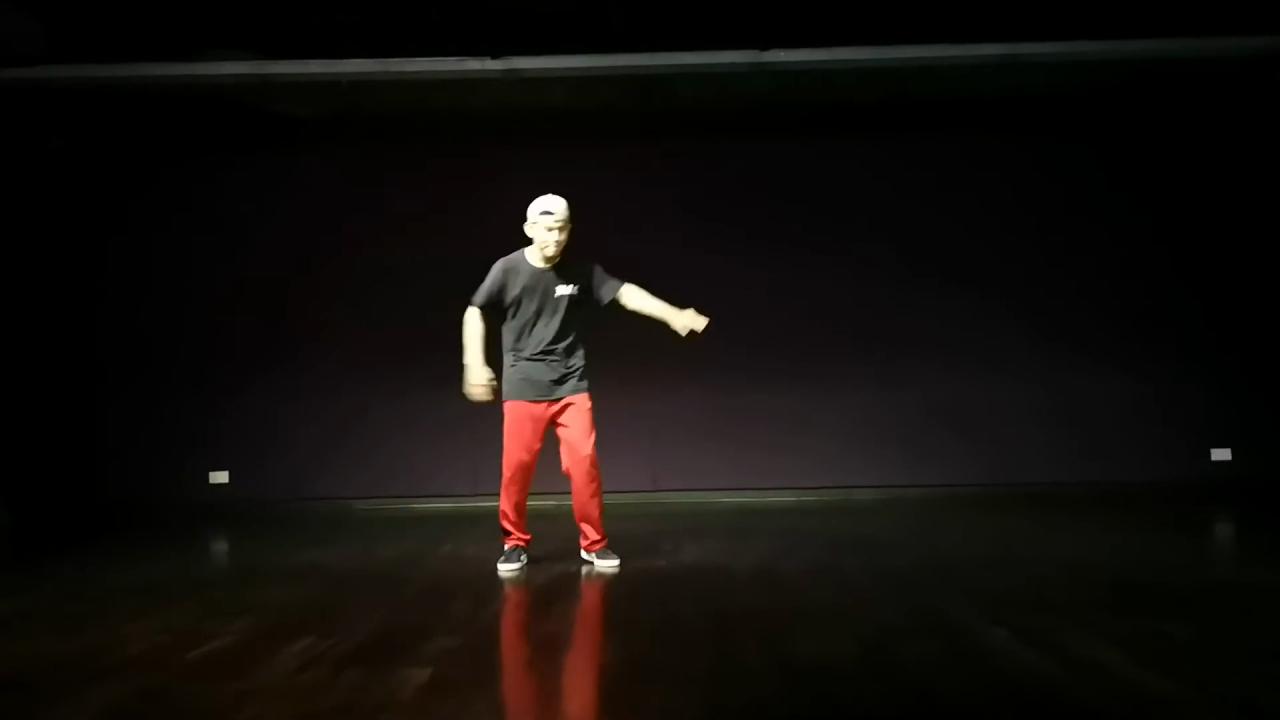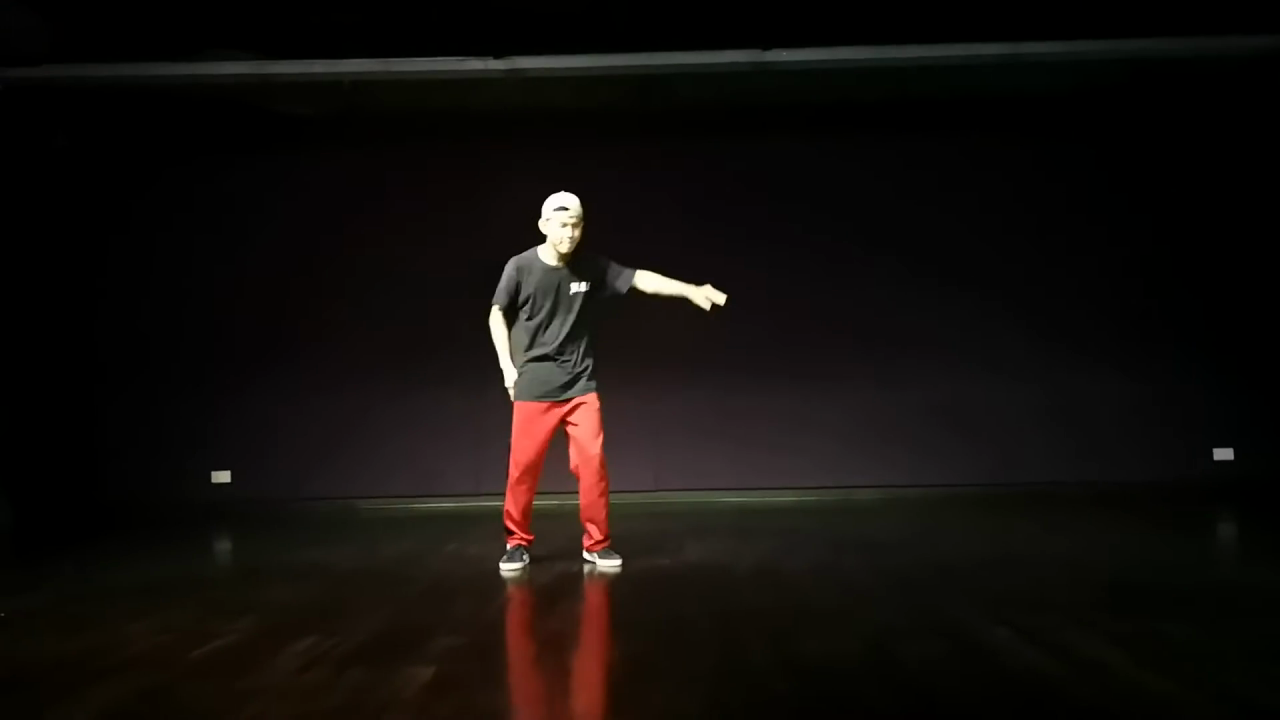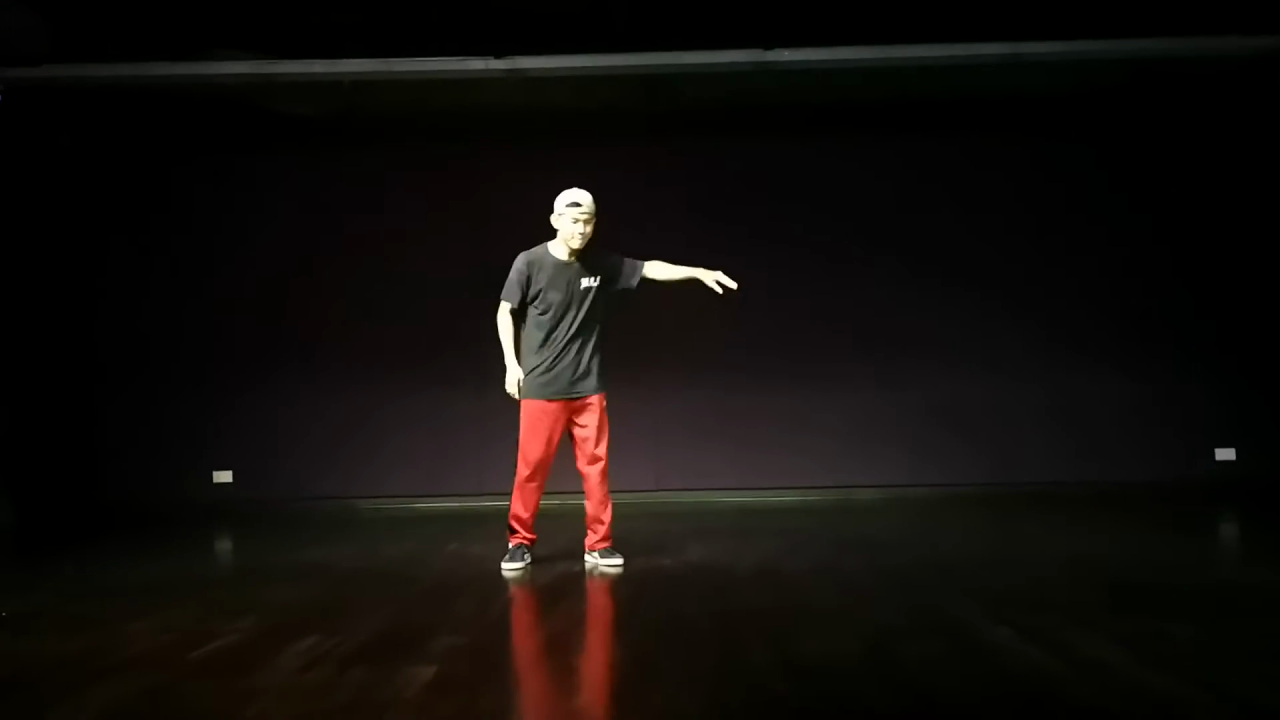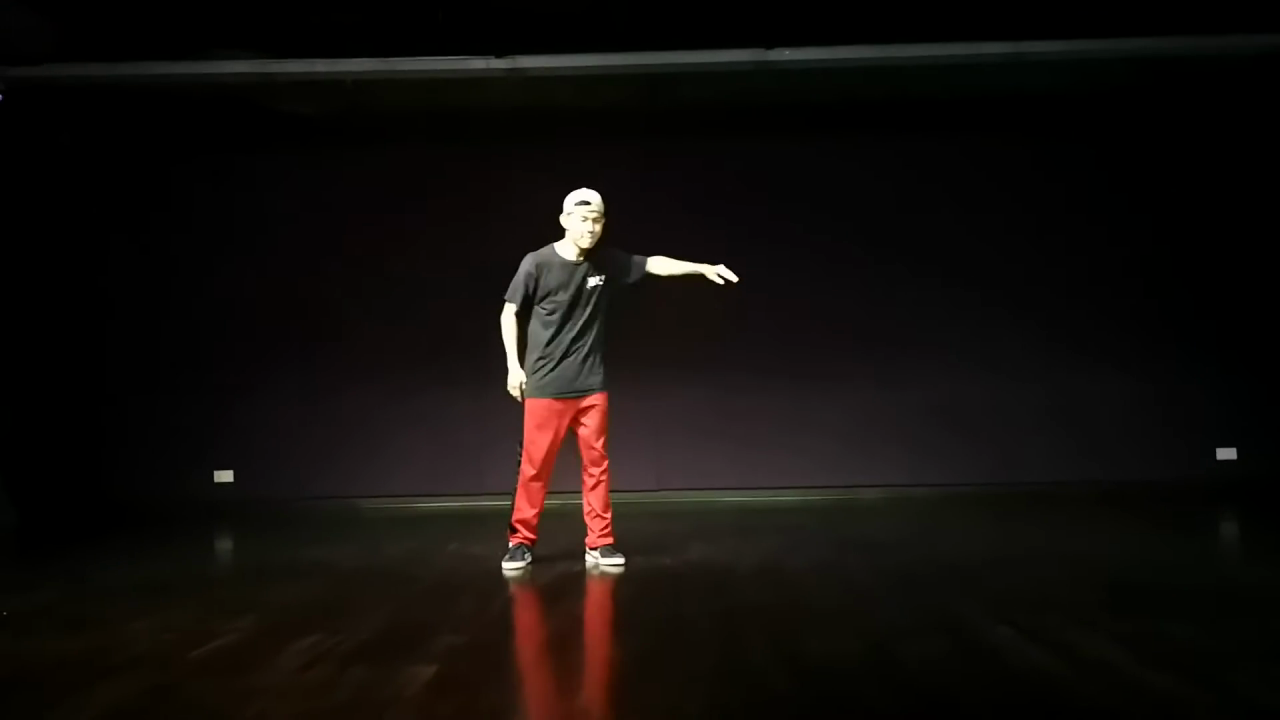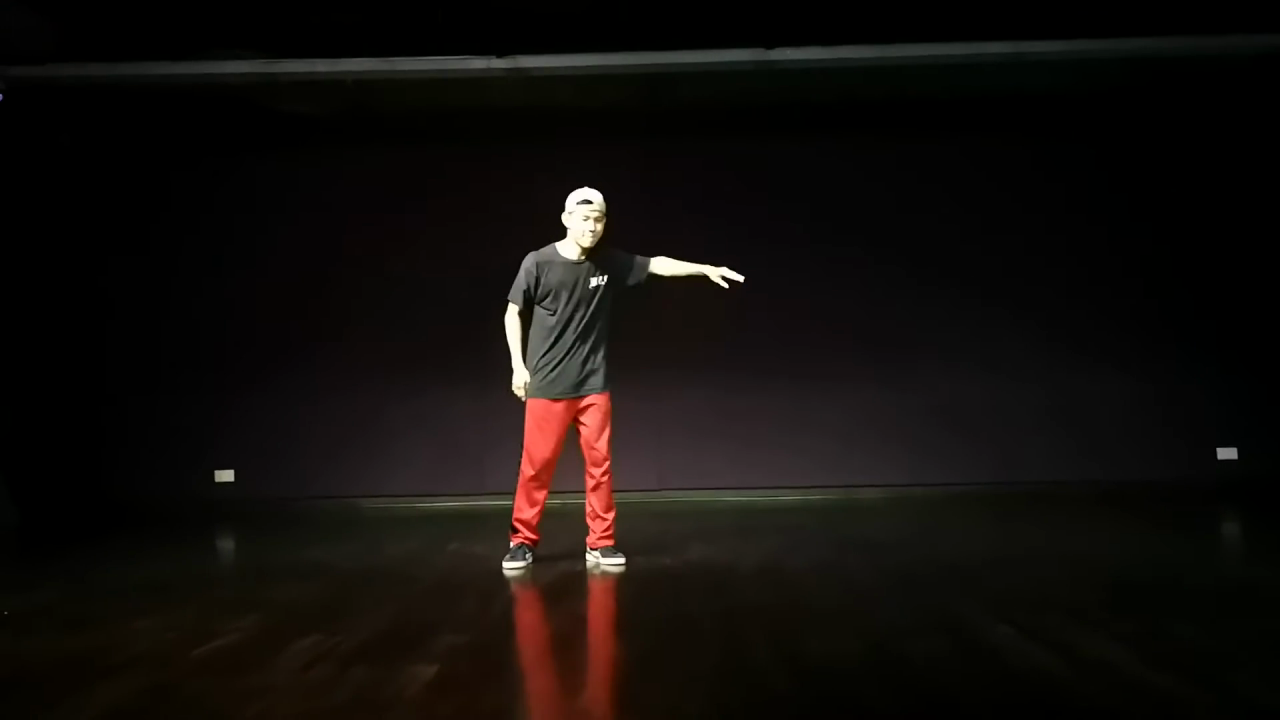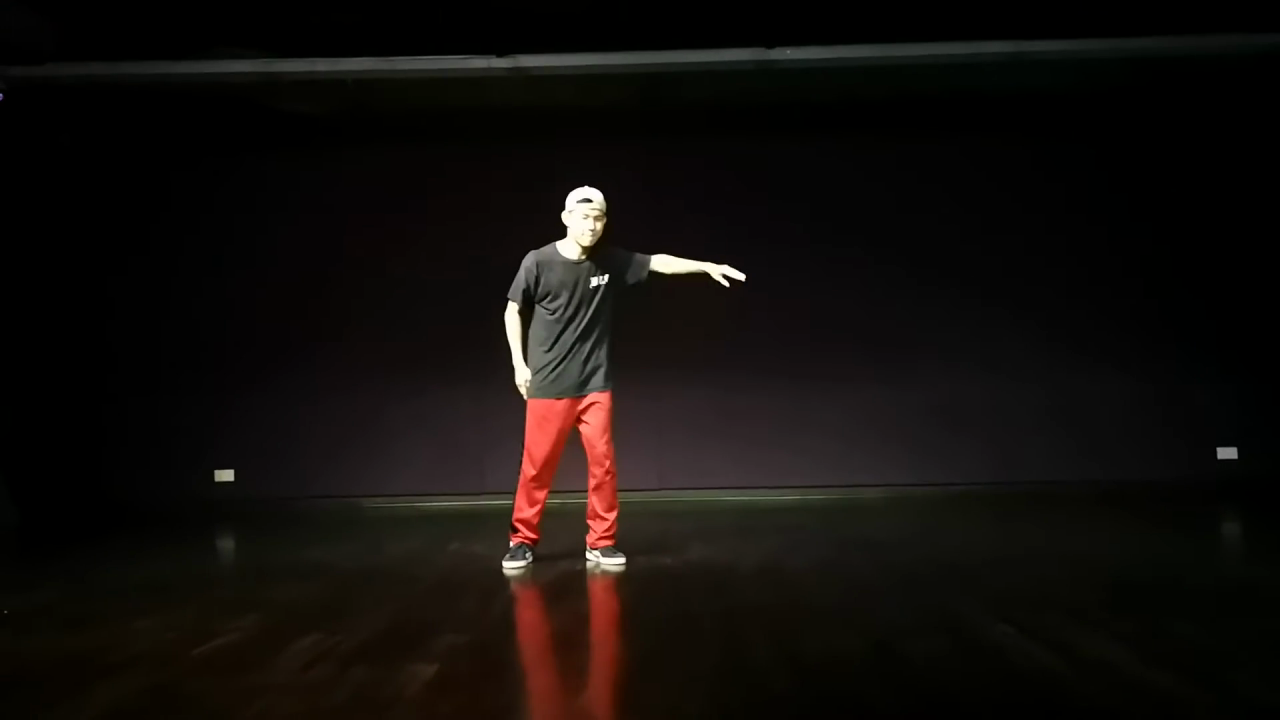
dt=0.1s
person 1, frame 1
left shoulder: (579, 269)
right shoulder: (506, 269)
left elbow: (624, 292)
right elbow: (474, 312)
left wrist: (672, 313)
right wrist: (474, 363)
left hip: (569, 385)
right hip: (522, 386)
left knee: (583, 463)
right knee: (516, 468)
left ankle: (594, 543)
right ankle: (514, 543)
person 1, frame 2
left shoulder: (592, 267)
right shoulder: (520, 268)
left elbow: (639, 279)
right elbow: (498, 312)
left wrist: (691, 290)
right wrist: (508, 364)
left hip: (580, 385)
right hip: (534, 385)
left knee: (591, 464)
right knee: (524, 466)
left ankle: (597, 543)
right ankle: (517, 542)
person 1, frame 3
left shoulder: (602, 262)
right shoulder: (529, 263)
left elbow: (648, 268)
right elbow: (505, 311)
left wrist: (699, 272)
right wrist: (511, 363)
left hip: (587, 383)
right hip: (541, 385)
left knee: (595, 463)
right knee: (532, 465)
left ankle: (599, 543)
right ankle: (520, 542)
person 1, frame 4
left shoulder: (607, 261)
right shoulder: (537, 263)
left elbow: (652, 264)
right elbow: (509, 313)
left wrist: (702, 267)
right wrist: (513, 365)
left hip: (591, 383)
right hip: (545, 384)
left knee: (597, 463)
right knee: (535, 464)
left ankle: (600, 542)
right ankle: (521, 541)
person 1, frame 5
left shoulder: (610, 262)
right shoulder: (538, 263)
left elbow: (655, 264)
right elbow: (513, 313)
left wrist: (706, 268)
right wrist: (518, 365)
left hip: (593, 384)
right hip: (546, 385)
left knee: (599, 463)
right knee: (536, 466)
left ankle: (601, 542)
right ankle: (522, 541)
person 1, frame 6
left shoulder: (611, 260)
right shoulder: (538, 262)
left elbow: (656, 262)
right elbow: (513, 311)
left wrist: (707, 266)
right wrist: (519, 363)
left hip: (594, 383)
right hip: (548, 384)
left knee: (602, 463)
right knee: (537, 465)
left ankle: (601, 541)
right ankle: (522, 540)
